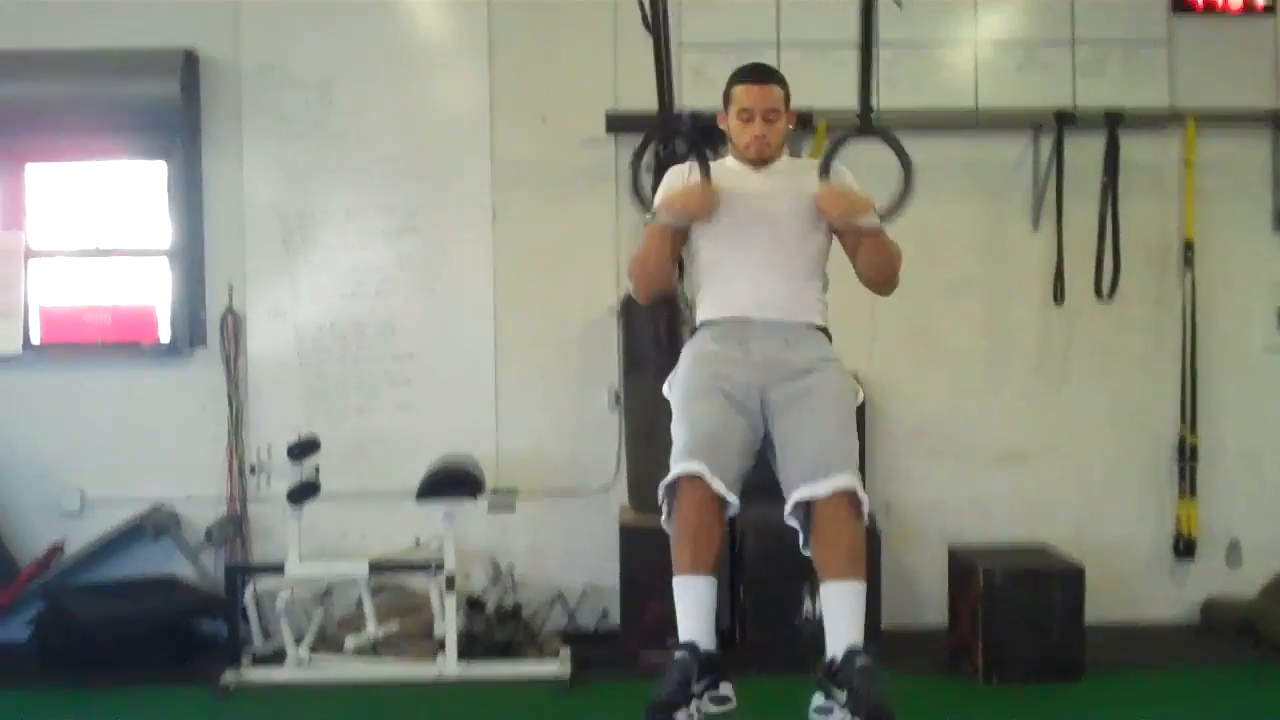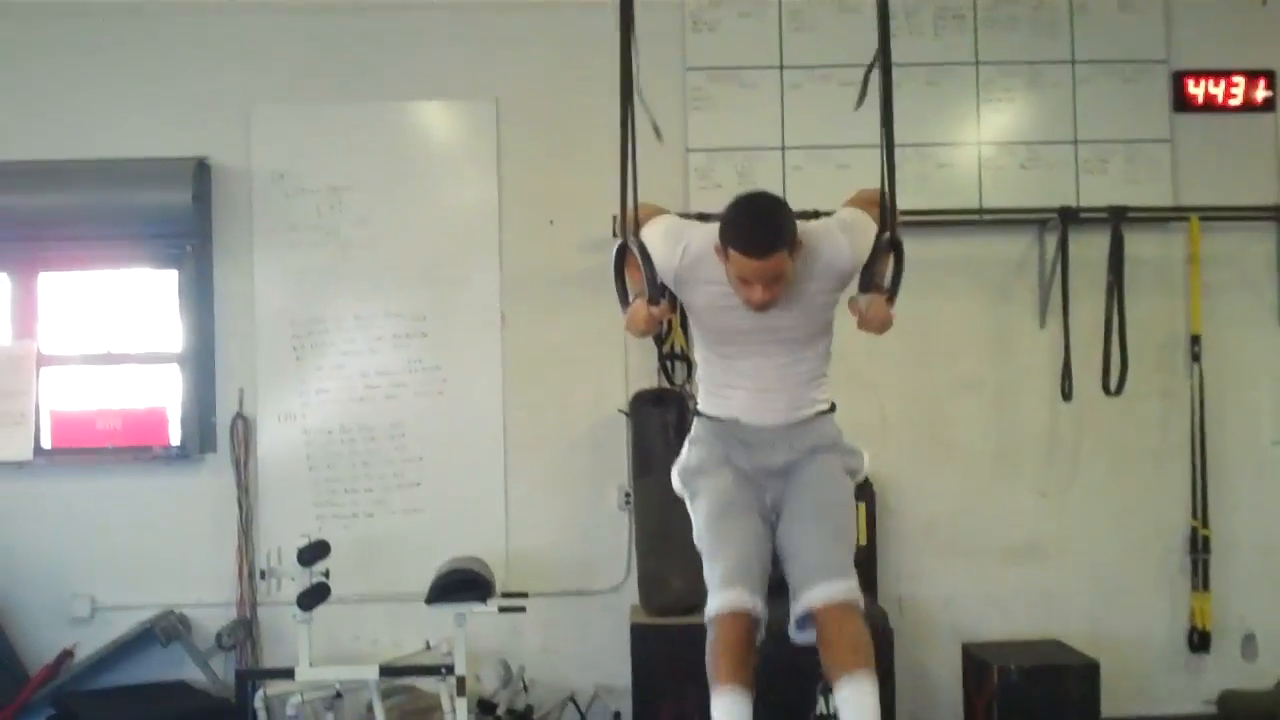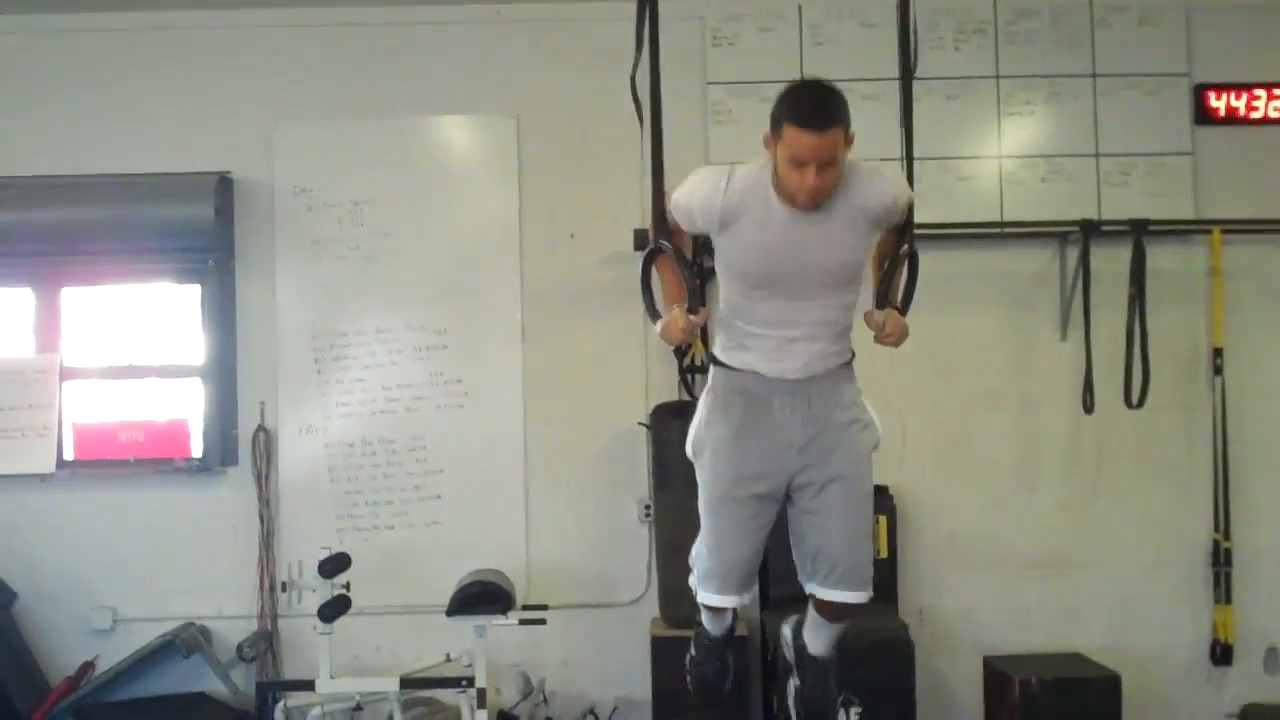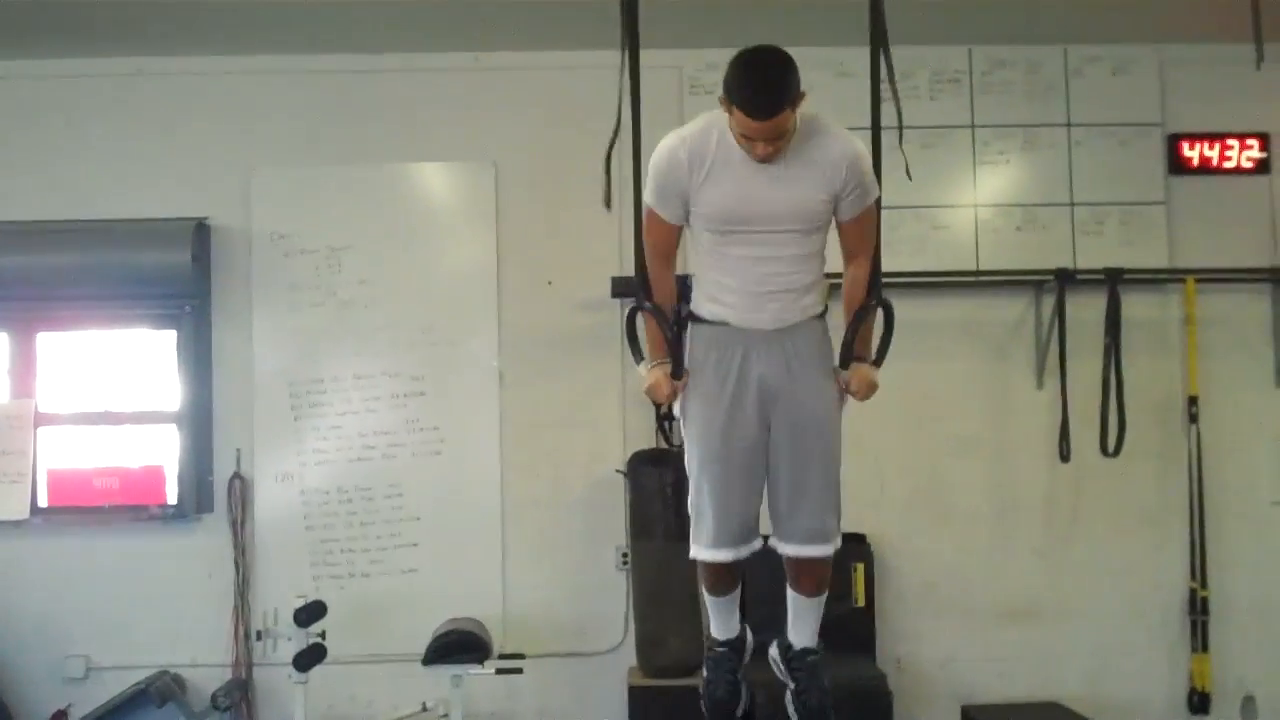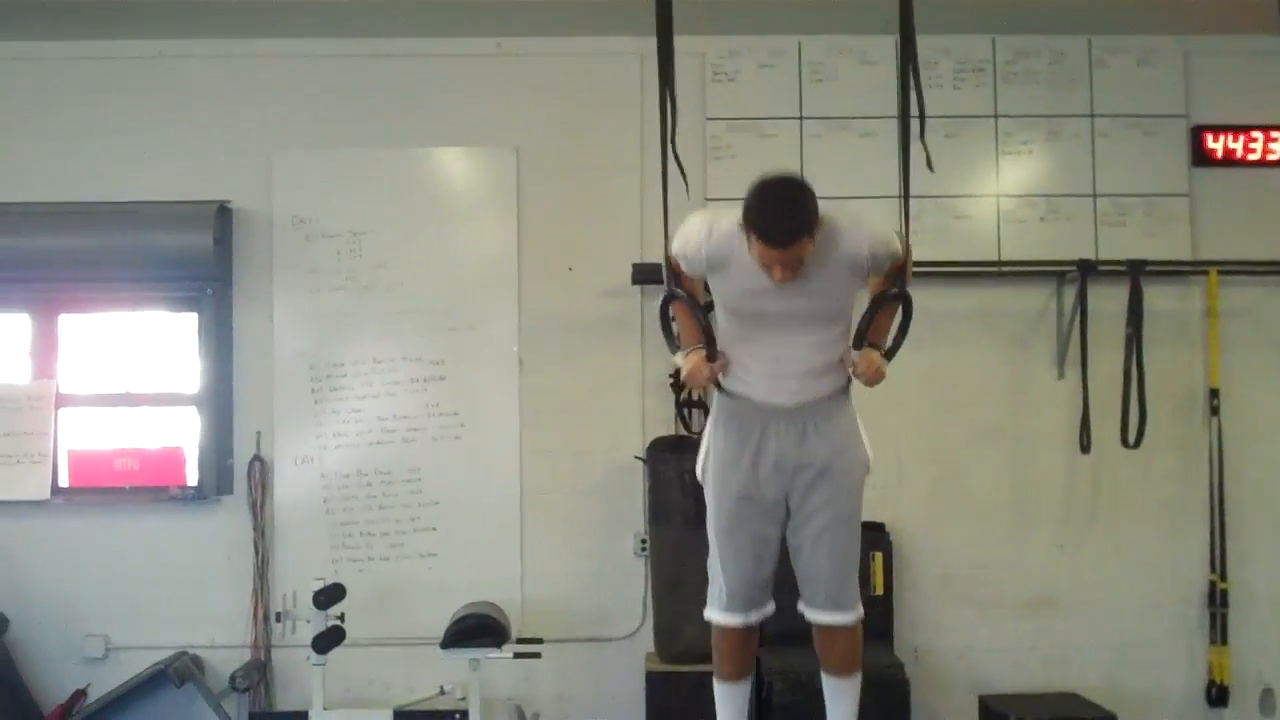
dt=0.5s
person 1, frame 1
left shoulder: (823, 182)
right shoulder: (687, 179)
left elbow: (884, 279)
right elbow: (645, 288)
left wrist: (864, 220)
right wrist: (668, 216)
left hip: (804, 350)
right hip: (720, 346)
left knee: (832, 490)
right knee: (696, 478)
left ankle: (846, 664)
right ankle: (696, 656)
person 1, frame 2
left shoulder: (837, 251)
right shoulder: (681, 253)
left elbow: (870, 201)
right elbow: (640, 217)
left wrist: (877, 294)
right wrist: (640, 297)
left hip: (810, 438)
right hip: (723, 440)
left knee: (832, 594)
right knee: (732, 597)
person 1, frame 3
left shoulder: (879, 195)
right shoulder: (719, 193)
right elbow: (665, 224)
left wrist: (887, 304)
right wrist: (675, 303)
left hip: (831, 394)
right hip: (742, 392)
left knee: (846, 573)
right knee: (724, 569)
left ankle: (812, 647)
right ankle: (714, 631)
person 1, frame 4
left shoulder: (841, 153)
right shoulder: (681, 152)
left elbow: (859, 258)
right elbow: (658, 258)
left wrist: (860, 356)
right wrist: (658, 357)
left hip: (804, 347)
right hip: (718, 347)
left knee: (811, 524)
right knee: (720, 525)
left ankle: (801, 651)
right ankle: (726, 644)
person 1, frame 5
left shoulder: (860, 245)
right shoulder: (707, 239)
left elbow: (899, 267)
right elbow: (677, 273)
left wrist: (875, 347)
right wrist: (692, 347)
left hip: (826, 421)
right hip: (742, 419)
left knee: (835, 599)
right knee: (735, 598)
